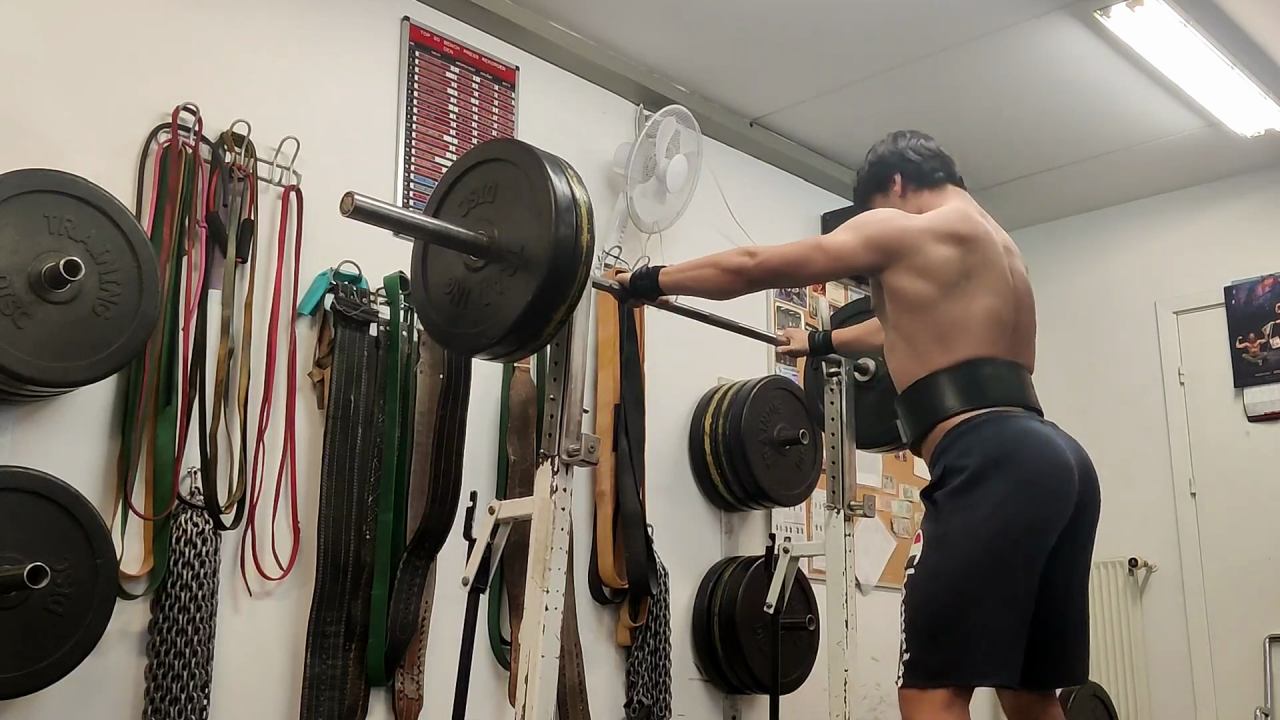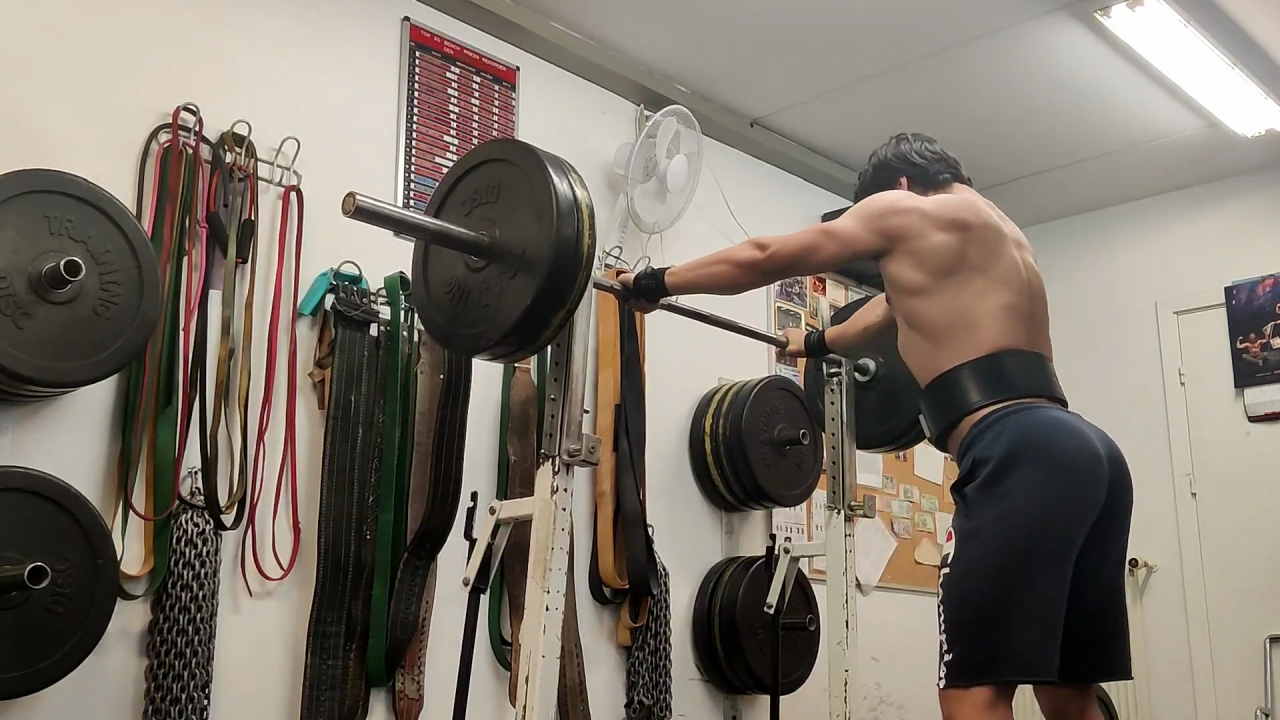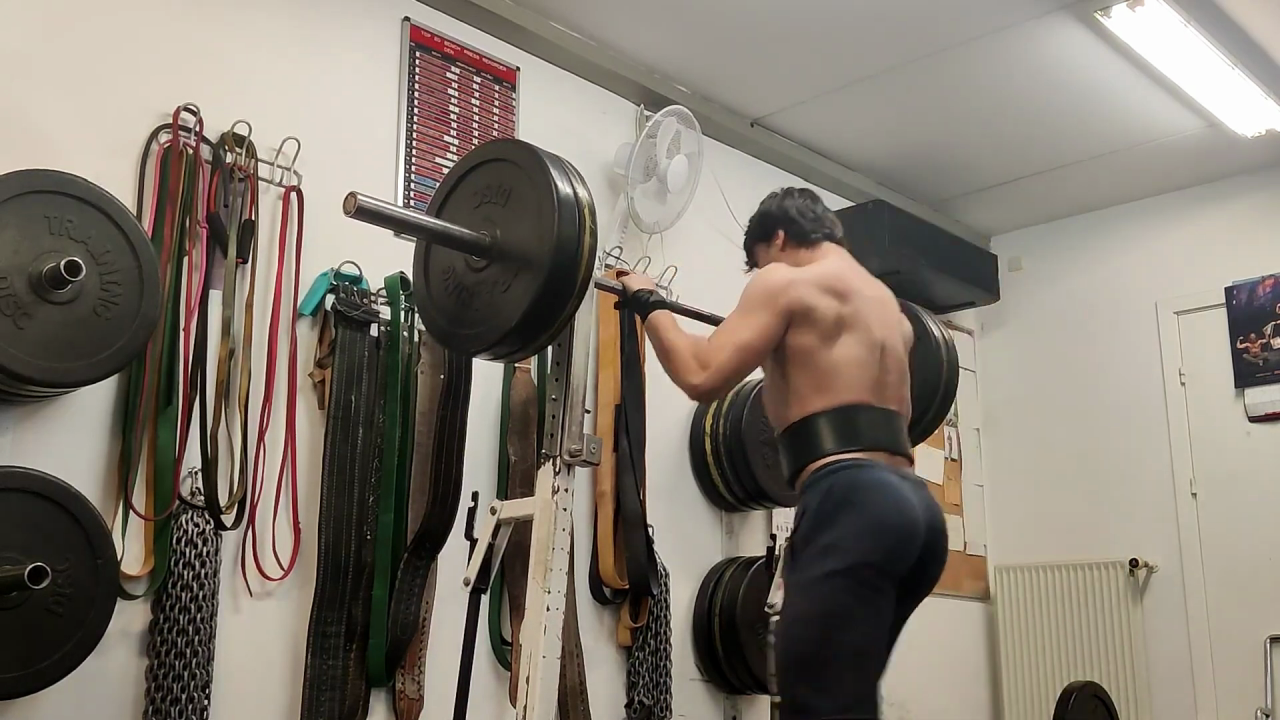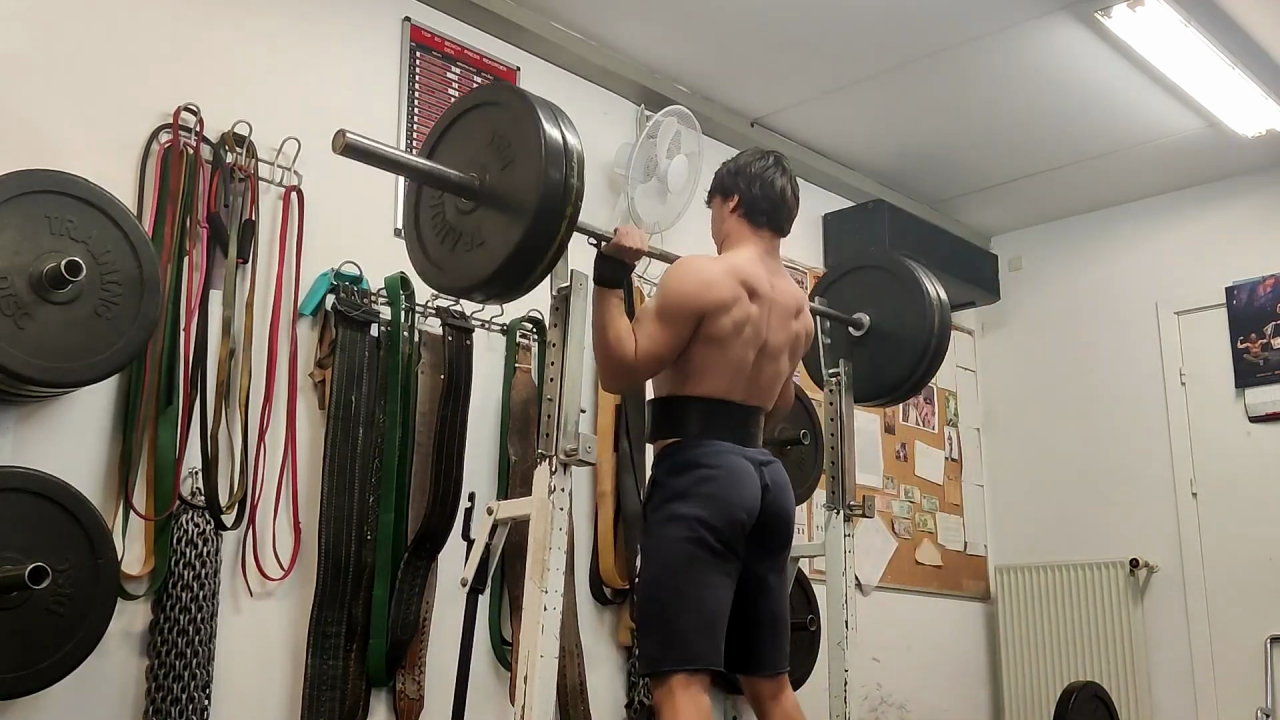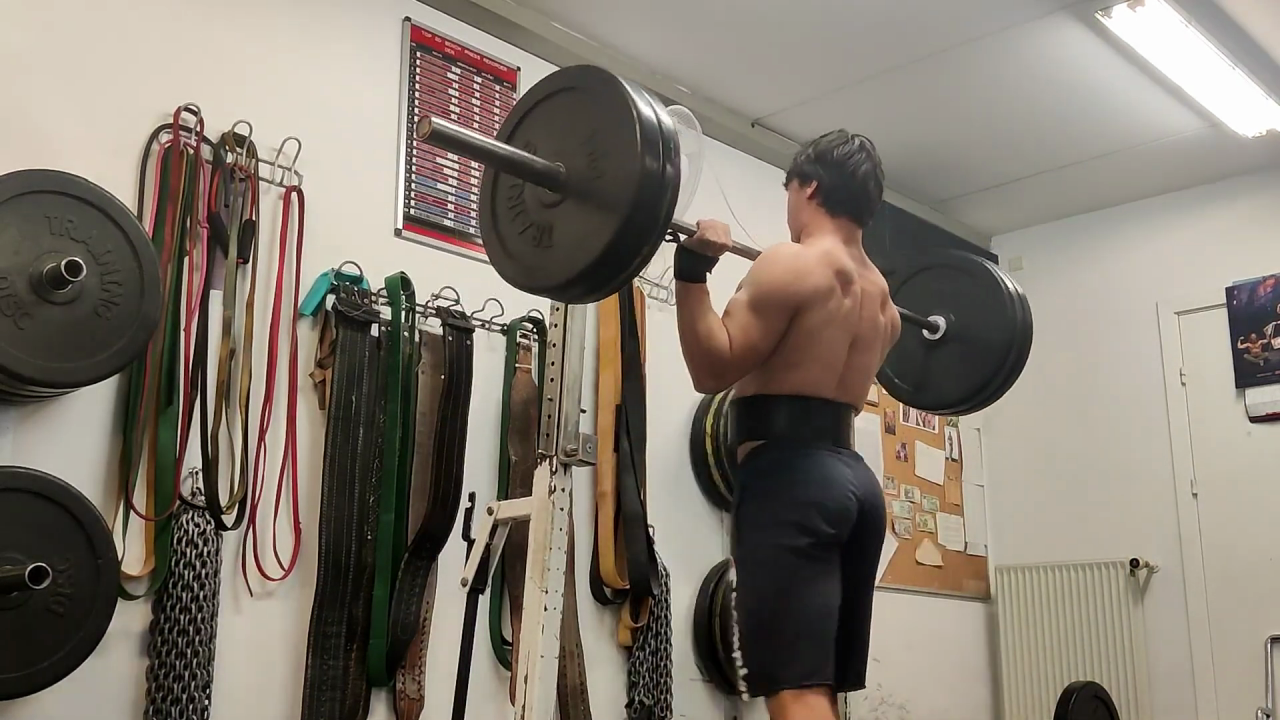
dt=1s
person 1, frame 1
left shoulder: (899, 228)
right shoulder: (997, 246)
left elbow: (753, 266)
left wrist: (650, 280)
right wrist: (824, 341)
left hip: (996, 466)
right hip: (1058, 463)
person 1, frame 2
left shoulder: (907, 210)
right shoulder: (999, 232)
left elbow: (763, 257)
left wrist: (656, 284)
right wrist: (820, 342)
left hip: (1022, 458)
right hip: (1085, 454)
person 1, frame 3
left shoulder: (786, 283)
right shoulder: (885, 302)
left elbow: (702, 377)
left wrist: (648, 304)
left hip: (852, 507)
right hip: (913, 510)
person 1, frame 4
left shoulder: (702, 276)
right shoulder: (800, 303)
left elbow: (620, 369)
left wrist: (610, 276)
left hip: (700, 476)
right hip: (765, 479)
person 1, frame 5
left shoulder: (792, 263)
right shoulder: (882, 294)
left elbow: (713, 367)
left wrist: (691, 269)
left hip: (788, 482)
right hip: (851, 481)
